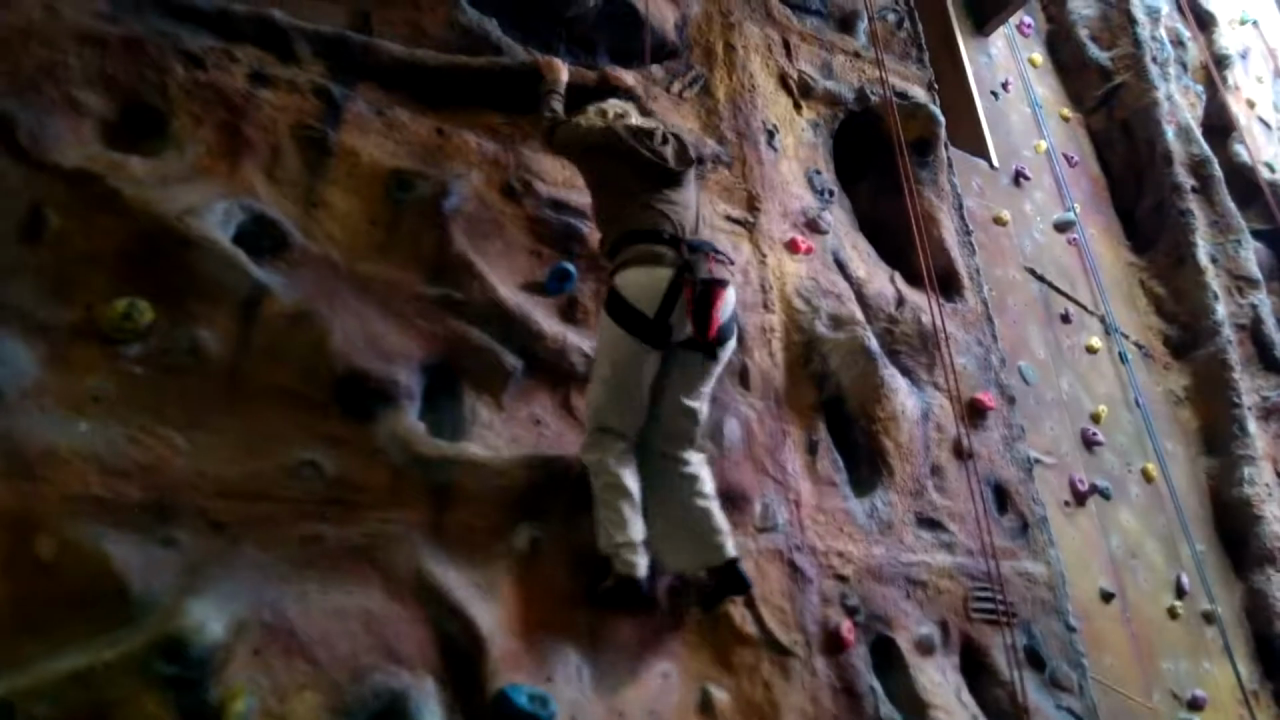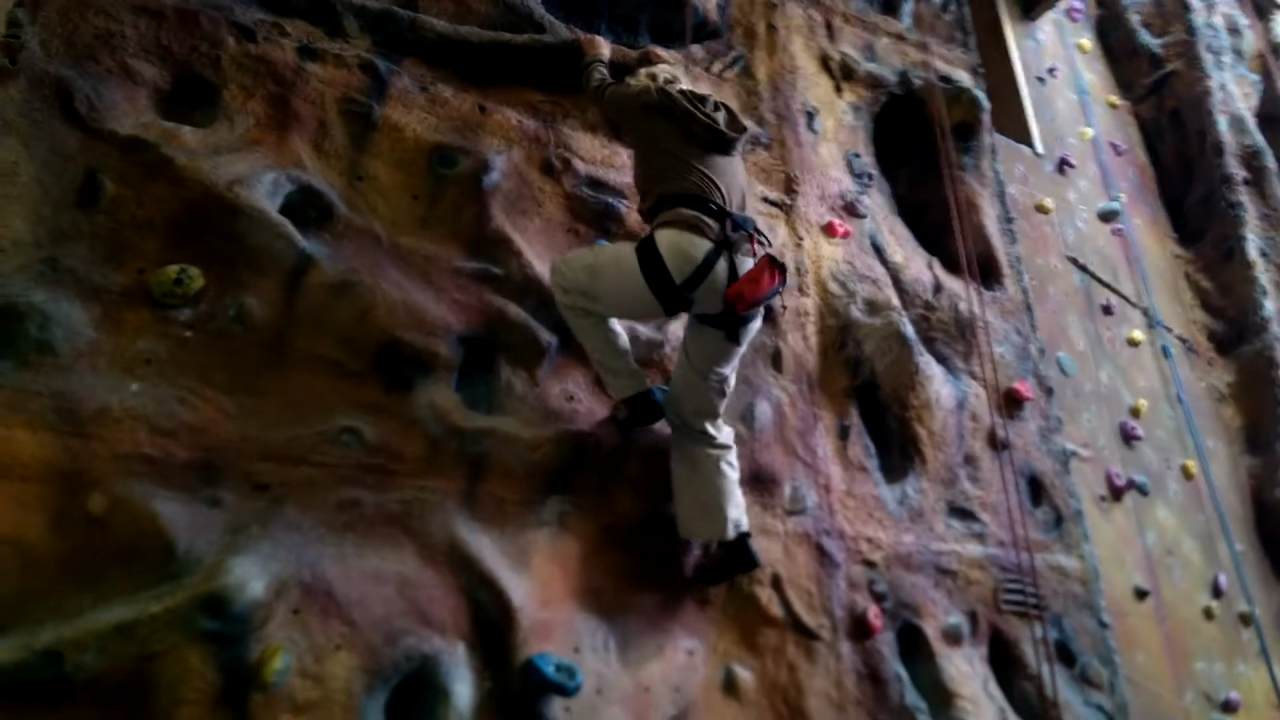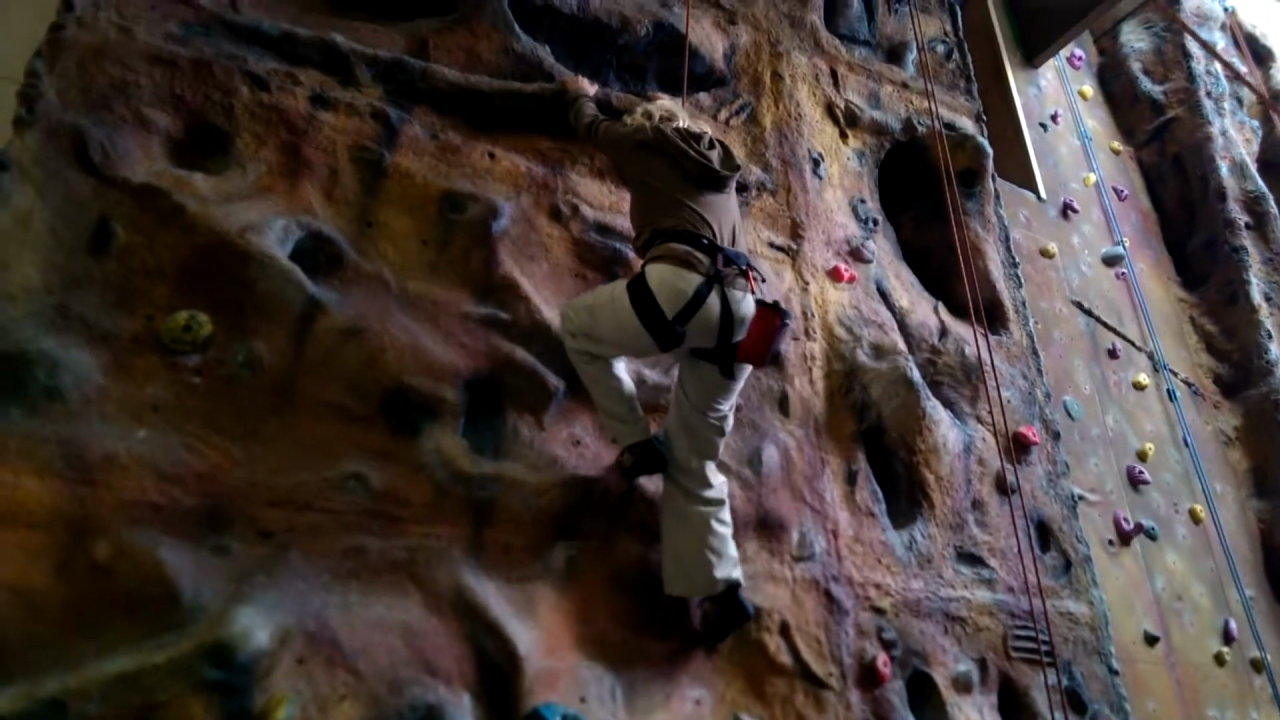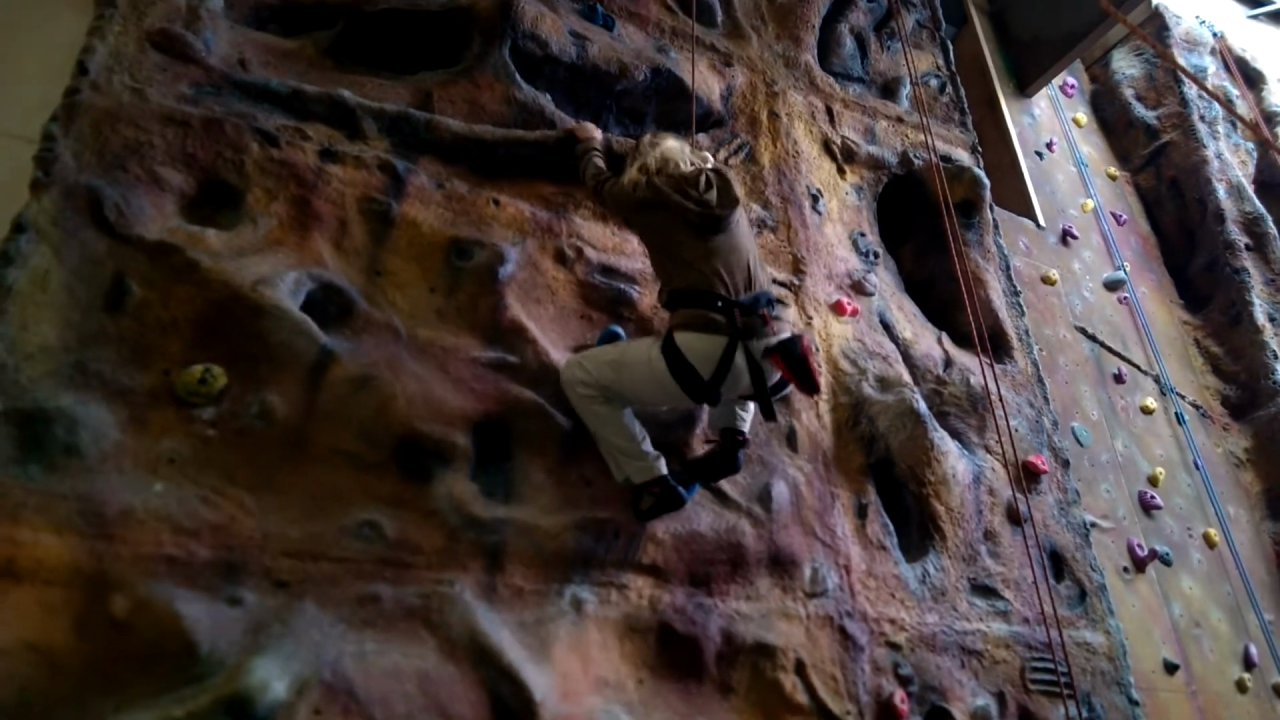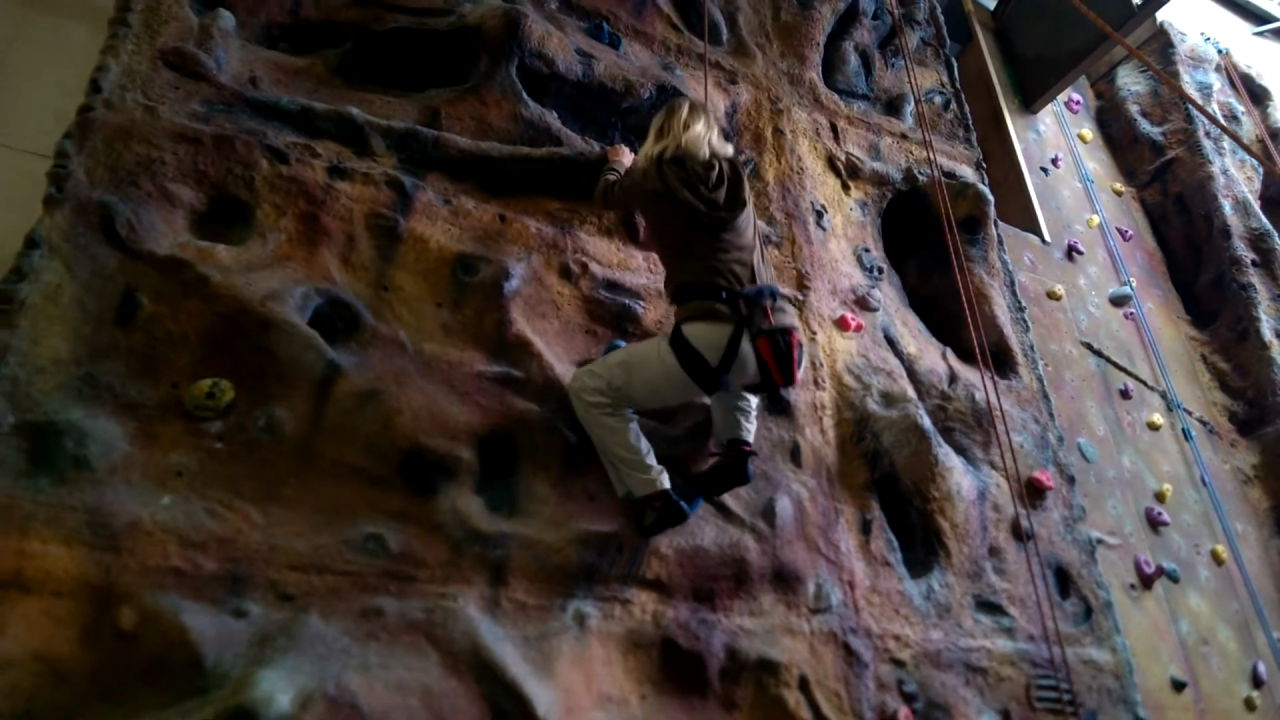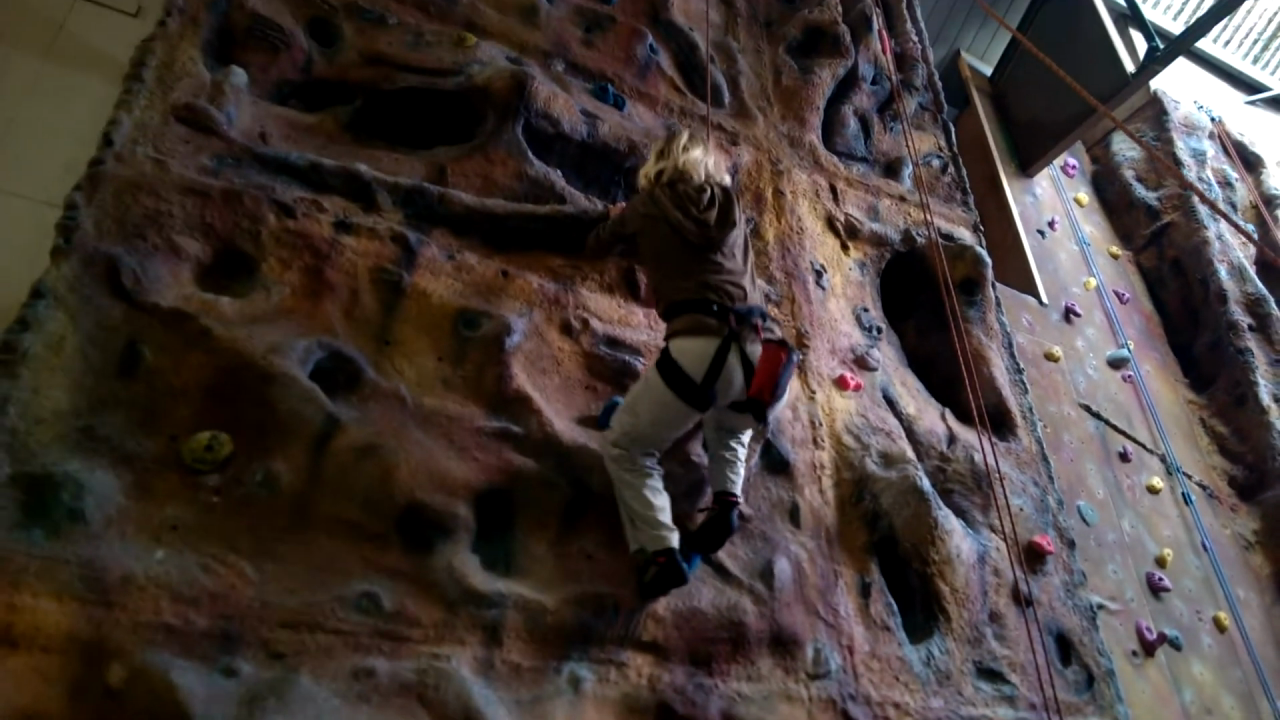
dt=0.7s
person 1, frame 1
left shoulder: (602, 143)
right shoulder: (675, 152)
left elbow: (554, 128)
left wrist: (555, 82)
right wrist: (631, 94)
left hip: (649, 283)
right hip: (714, 294)
left knee: (609, 435)
right knee: (674, 444)
left ankle: (625, 569)
right ankle: (720, 563)
person 1, frame 2
left shoulder: (650, 103)
right shoulder: (722, 125)
left elbow: (601, 91)
left wrist: (597, 55)
right wrist: (671, 68)
left hip: (685, 249)
right hip: (742, 275)
left knee: (567, 277)
right knee: (699, 415)
left ankle: (634, 394)
right ankle: (731, 538)
person 1, frame 3
left shoulder: (644, 142)
right shoulder: (720, 165)
left elbow: (589, 124)
left wrist: (581, 94)
left hip: (678, 288)
right hip: (739, 312)
left knee: (577, 323)
right knee: (695, 461)
left ankle: (637, 442)
right ankle: (721, 589)
person 1, frame 4
left shoulder: (643, 195)
right shoulder: (723, 189)
left elbow: (598, 181)
left wrist: (590, 143)
left hip: (705, 353)
right hip: (771, 357)
left knee: (580, 375)
left ankle: (654, 481)
right ankle: (731, 438)
person 1, frame 5
left shoulder: (651, 181)
right shoulder: (734, 178)
left elbow: (606, 194)
left wrist: (619, 165)
left hip: (713, 339)
left knee: (590, 389)
left ankle: (656, 496)
right ankle: (737, 450)
person 1, frame 6
left shoulder: (648, 207)
right shoulder: (728, 206)
left elbow: (596, 246)
left wrist: (621, 224)
left hip: (700, 350)
right hip: (763, 351)
left knee: (625, 447)
right knee: (729, 420)
left ankle: (661, 553)
right ankle: (726, 502)
